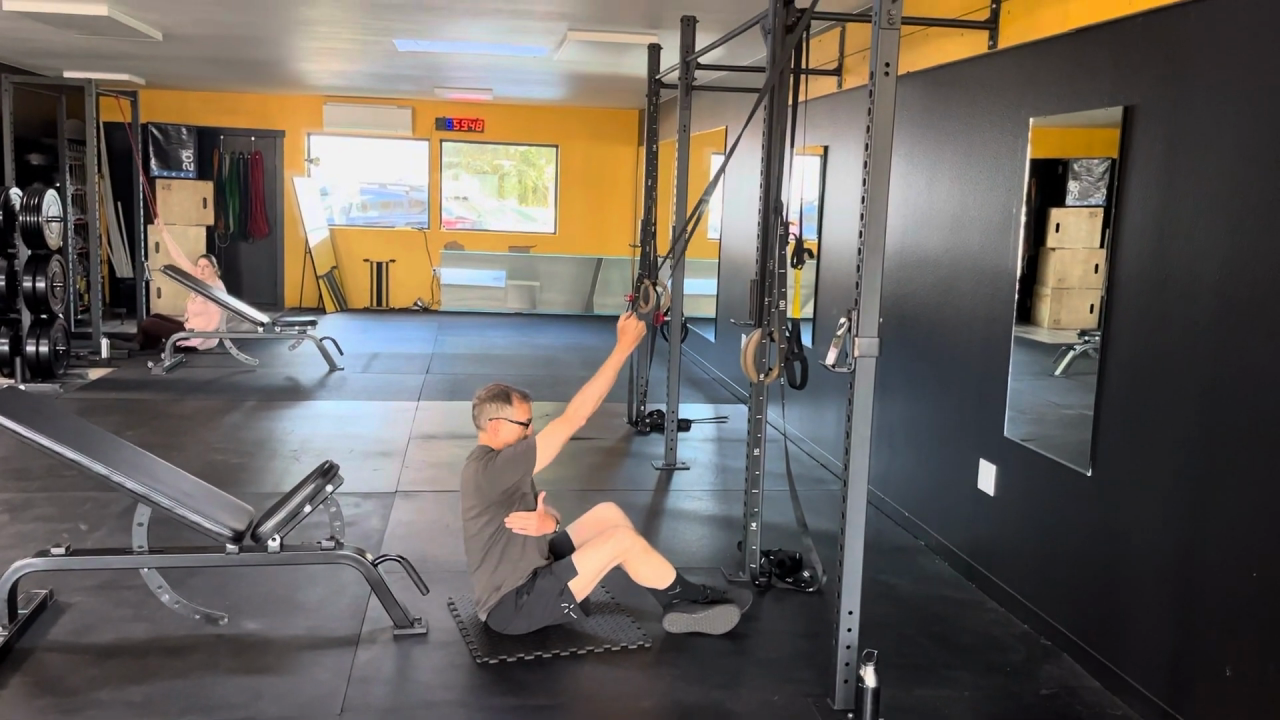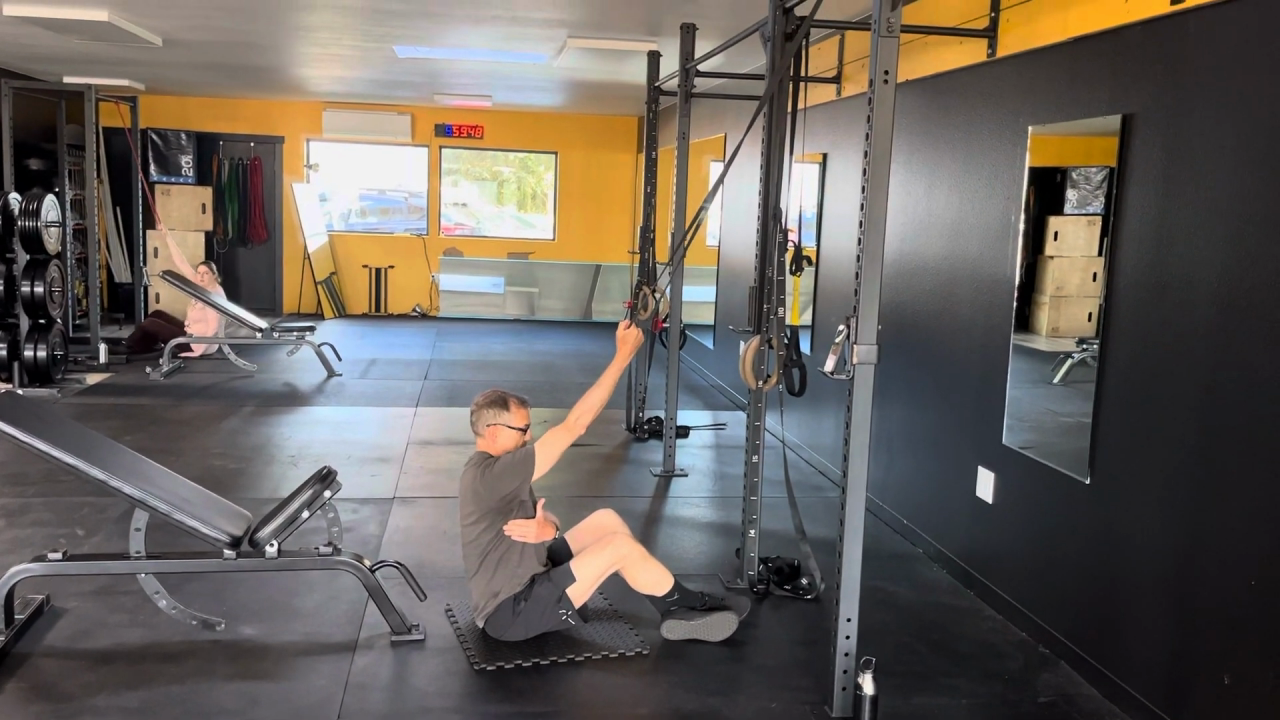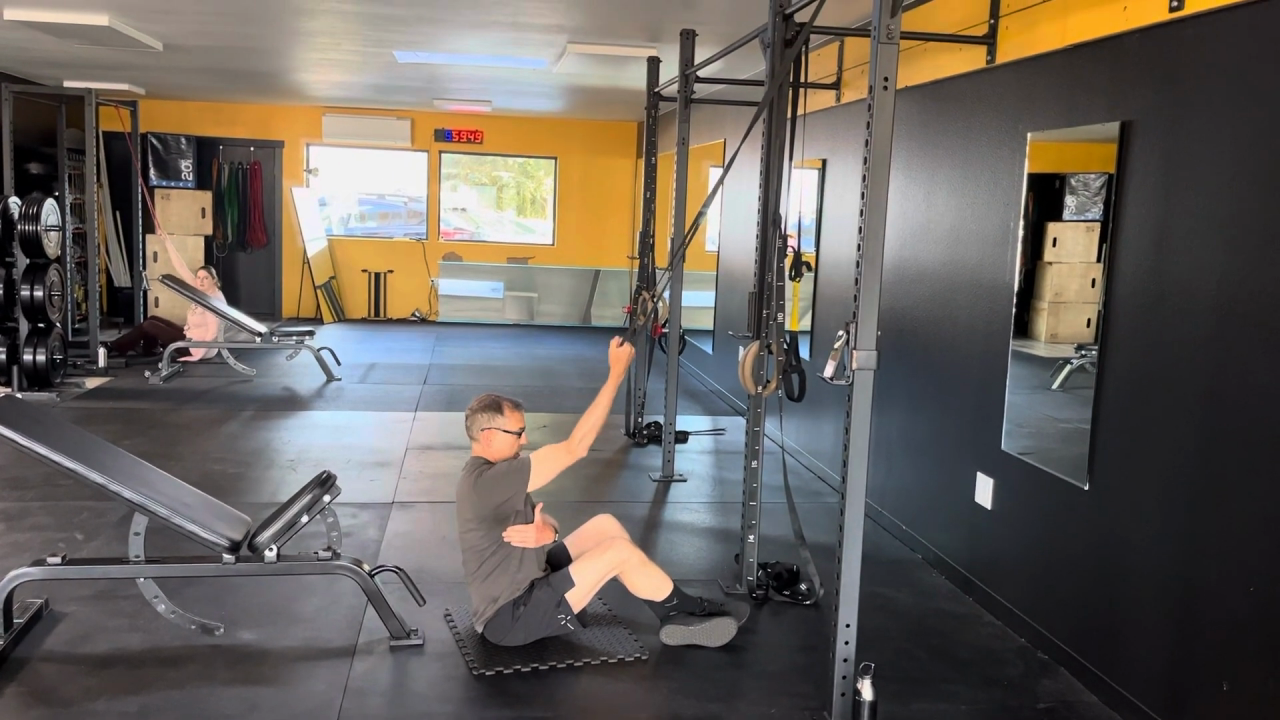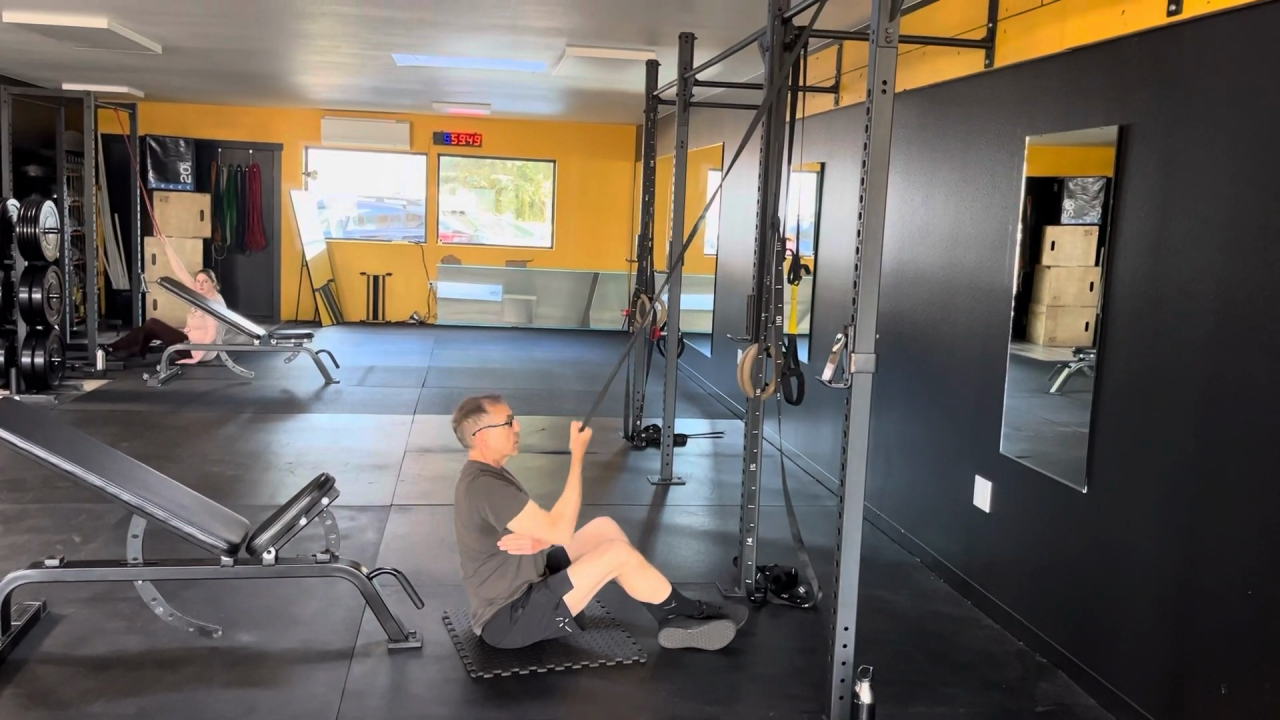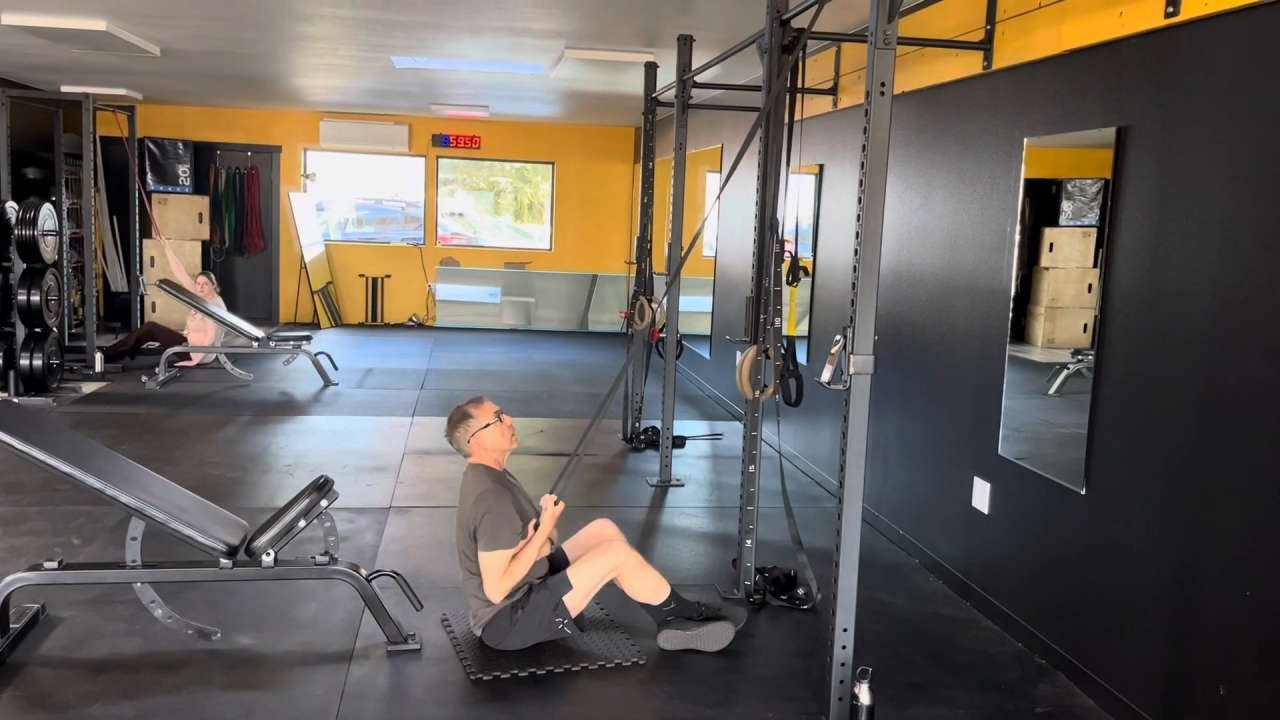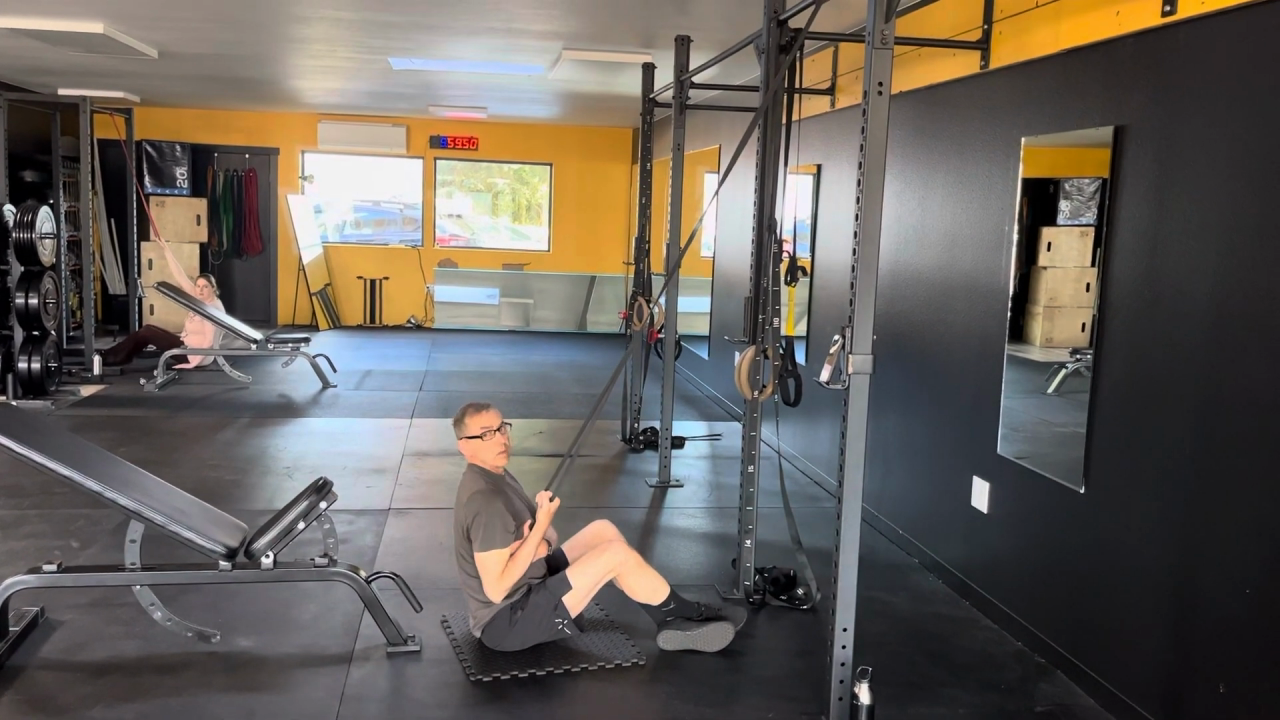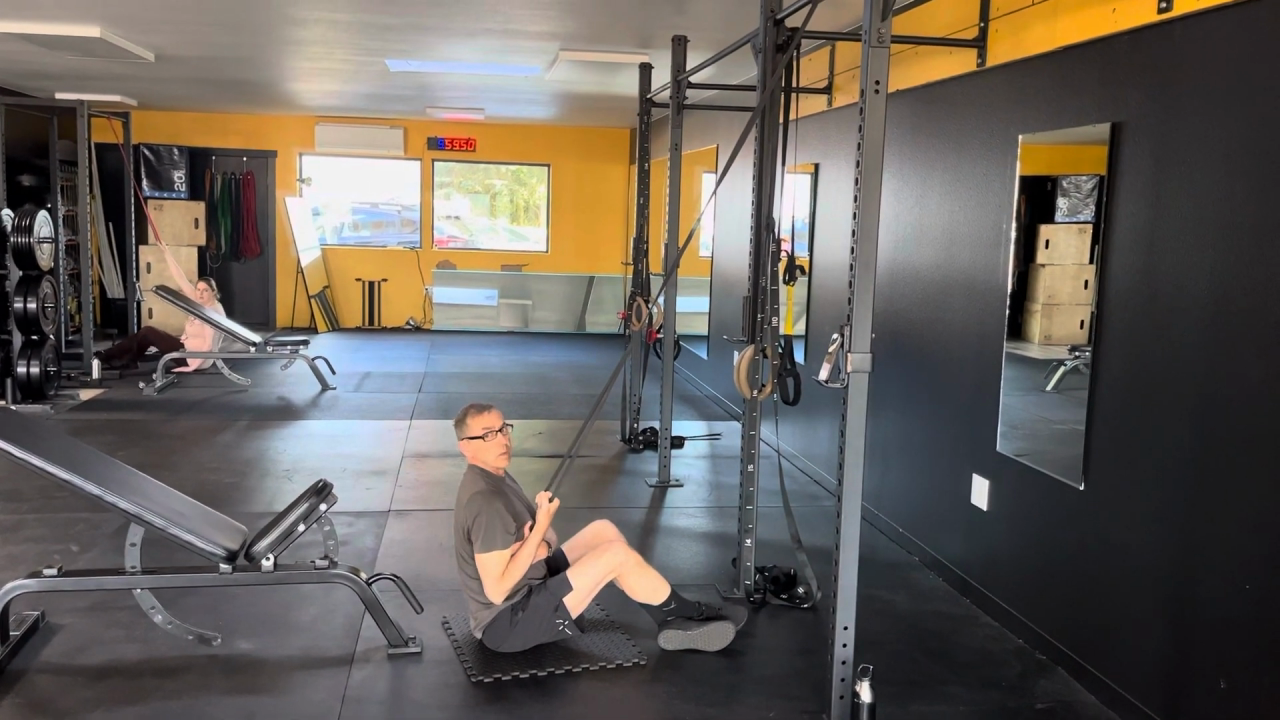
dt=0.4s
person 1, frame 1
left shoulder: (492, 463)
right shoulder: (496, 468)
left elbow: (547, 512)
right elbow: (573, 418)
left wrist: (548, 523)
right wrist: (624, 346)
left hip: (525, 576)
right hip: (513, 606)
left knee: (607, 514)
right knee: (622, 539)
left ankle: (682, 602)
right ankle: (696, 597)
person 1, frame 2
left shoulder: (490, 470)
right shoulder: (494, 475)
left elbow: (542, 516)
right elbow: (574, 426)
left wrist: (549, 529)
right wrist: (623, 355)
left hip: (523, 583)
right hip: (511, 613)
left knee: (605, 520)
right knee: (620, 546)
left ankle: (679, 608)
right ankle: (693, 606)
person 1, frame 3
left shoulder: (488, 475)
right shoulder: (490, 480)
left elbow: (543, 519)
right elbow: (575, 448)
left wrist: (547, 532)
right wrist: (616, 373)
left hip: (523, 585)
right hip: (510, 617)
left knee: (604, 525)
right knee: (619, 549)
left ankle: (680, 614)
right ankle: (694, 610)
person 1, frame 4
left shoulder: (488, 474)
right shoulder: (485, 488)
left elbow: (541, 525)
right elbow: (562, 531)
left wrist: (538, 537)
right wrist: (577, 456)
left hip: (520, 589)
right hip: (508, 620)
left knee: (603, 528)
right knee: (617, 553)
left ankle: (676, 619)
right ankle: (694, 614)
person 1, frame 5
left shoulder: (493, 476)
right shoulder: (492, 497)
left elbow: (547, 534)
right elbow: (496, 589)
left wrist: (544, 543)
right wrist: (543, 532)
left hip: (525, 589)
right hip: (507, 621)
left knee: (603, 530)
right knee: (617, 553)
left ankle: (675, 620)
right ankle: (694, 614)
person 1, frame 6
left shoulder: (497, 477)
right shoulder: (484, 500)
left elbow: (549, 536)
right elbow: (496, 588)
left wrist: (541, 545)
right wrist: (540, 527)
left hip: (525, 590)
right hip: (506, 623)
left knee: (602, 531)
right knee: (616, 553)
left ankle: (674, 621)
right ankle: (694, 615)
person 1, frame 7
left shoulder: (497, 478)
right shoulder: (485, 501)
left elbow: (548, 536)
right elbow: (496, 590)
left wrist: (541, 547)
right wrist: (540, 527)
left hip: (525, 591)
right hip: (507, 624)
left knee: (602, 530)
right knee: (617, 554)
left ankle: (677, 620)
right ankle: (695, 614)
